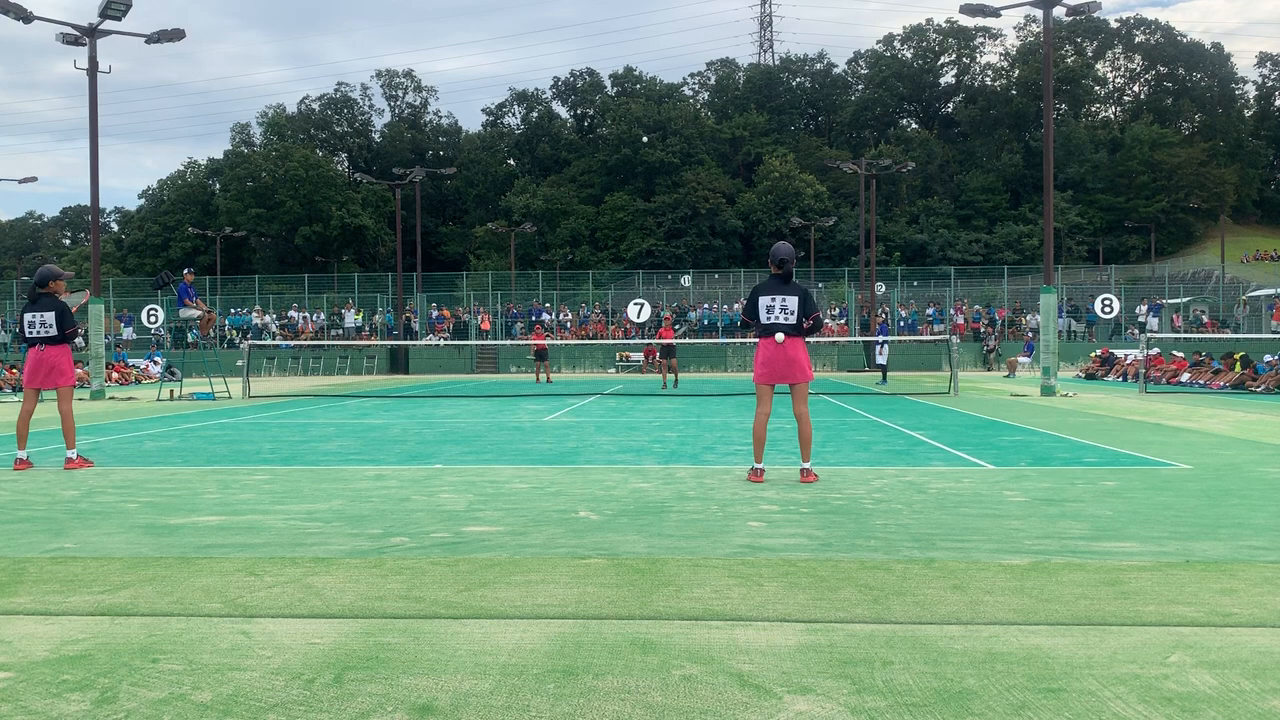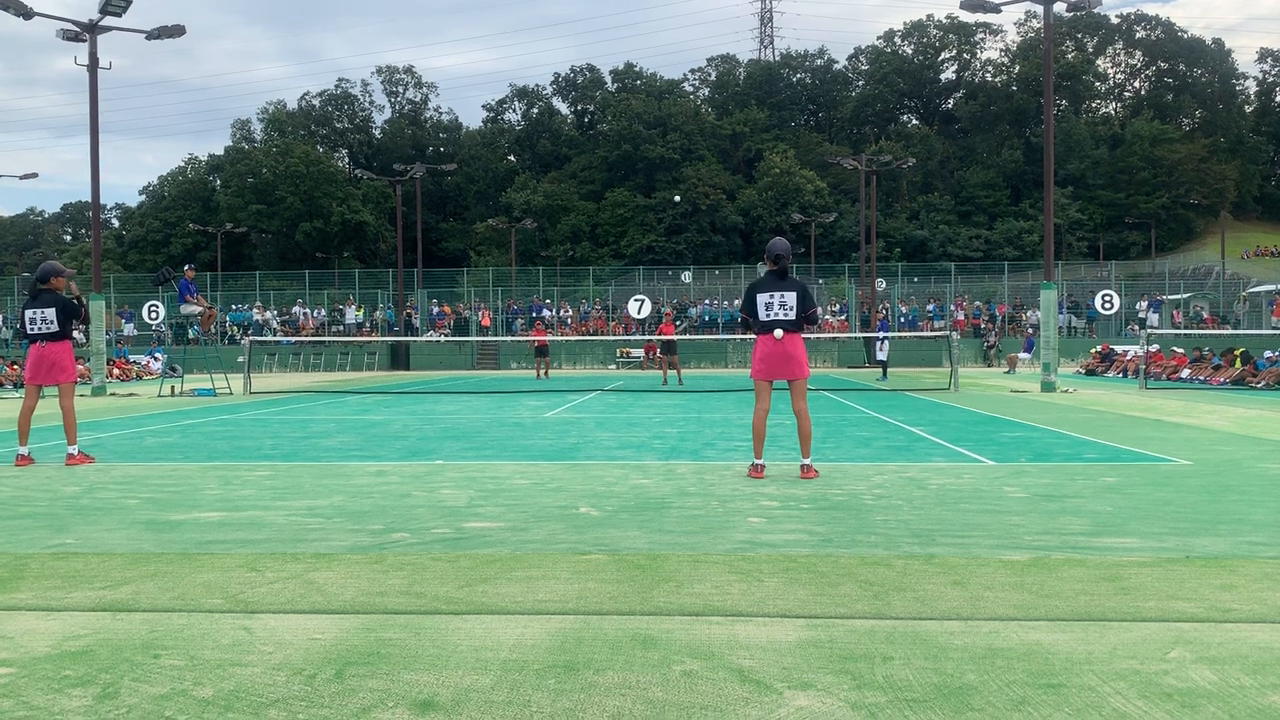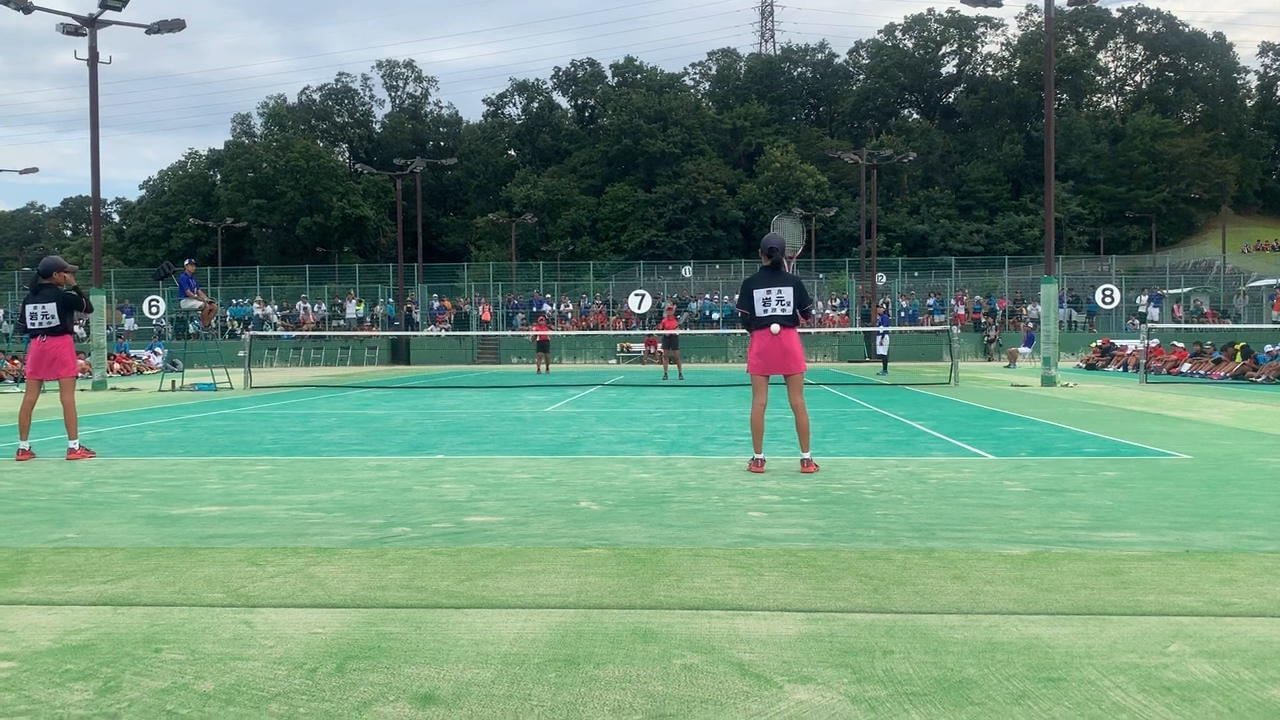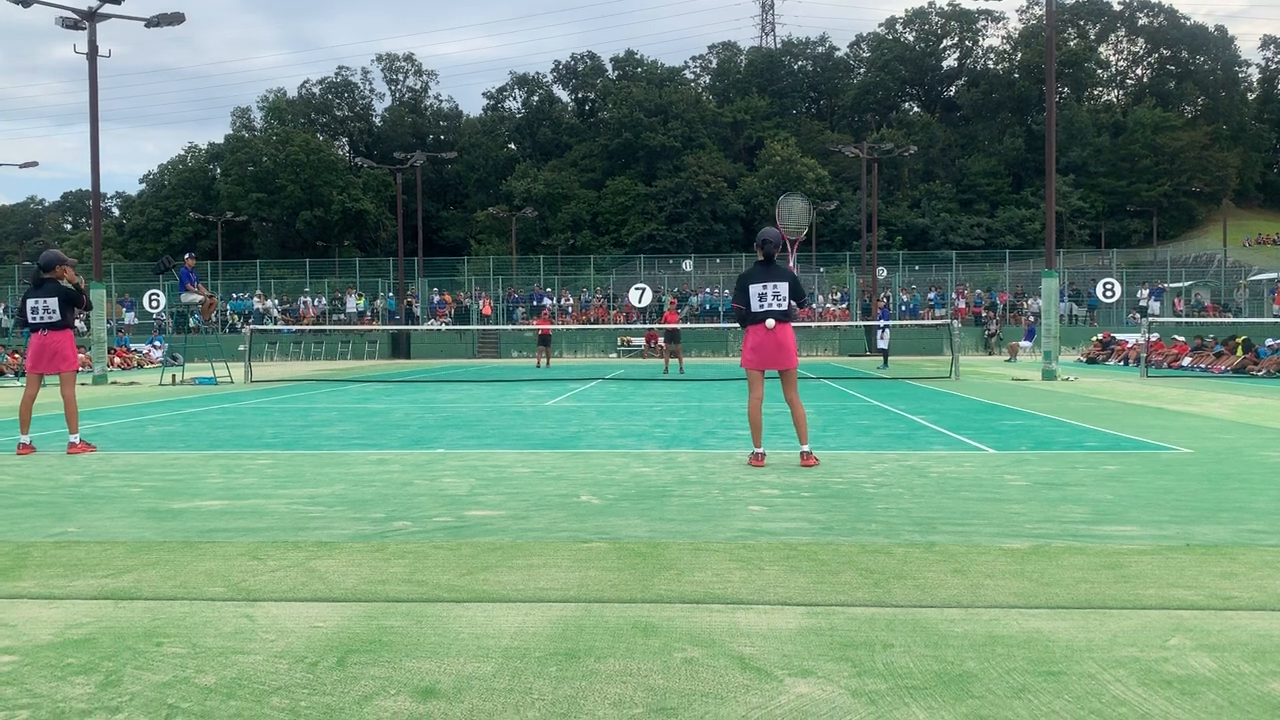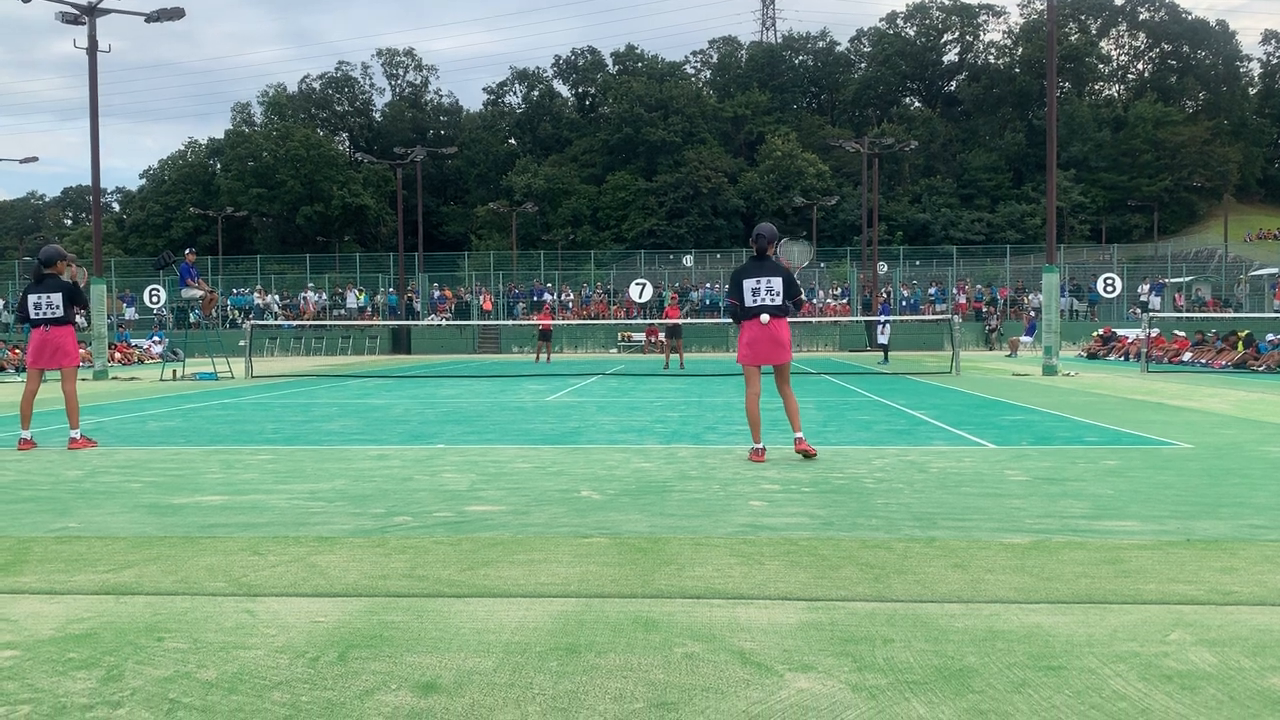
dt=0.2s
person 1, frame 1
left shoulder: (758, 290)
right shoulder: (801, 291)
left elbow: (745, 323)
right elbow: (817, 324)
right wrist: (800, 332)
left hip: (767, 351)
right hip: (794, 350)
left knee: (762, 412)
right knee: (801, 412)
left ankle: (757, 468)
right ankle: (806, 468)
person 1, frame 2
left shoulder: (755, 287)
right shoulder: (798, 286)
left elbow: (745, 323)
right elbow: (813, 320)
left hip: (765, 347)
right hip: (793, 346)
left knee: (761, 408)
right knee: (800, 408)
left ankle: (758, 464)
right ankle: (806, 464)
person 1, frame 3
left shoulder: (750, 283)
right shoulder: (793, 281)
left elbow: (744, 319)
right elbow: (807, 313)
left hip: (761, 343)
right hip: (789, 341)
left knee: (759, 403)
right knee: (798, 403)
left ankle: (758, 459)
right ankle: (806, 459)
person 1, frame 4
left shoulder: (745, 277)
right shoulder: (788, 275)
left elbow: (739, 314)
right elbow: (803, 303)
left hip: (756, 337)
right hip: (783, 336)
left knee: (755, 397)
right knee: (793, 396)
left ankle: (758, 453)
right ankle: (806, 451)
person 1, frame 5
left shoulder: (740, 273)
right shoulder: (782, 271)
left elbow: (733, 309)
right elbow: (798, 305)
left wrist: (740, 323)
left hip: (751, 332)
right hip: (778, 331)
left knee: (753, 392)
right knee: (785, 389)
left ankle: (758, 448)
right ankle: (800, 439)
person 2, frame 1
left shoulder: (27, 307)
right shoulder: (59, 306)
left elbow: (24, 336)
right elbow: (71, 335)
right wrist: (72, 318)
left hip: (34, 354)
right hip: (58, 354)
left knee: (27, 407)
right knee: (65, 407)
left ankle: (21, 457)
right ankle: (71, 457)
person 2, frame 2
left shoulder: (28, 303)
right shoulder: (61, 301)
left elbow: (24, 332)
right elbow: (85, 318)
right wrist: (76, 296)
left hip: (36, 351)
right hip: (59, 351)
left knee: (28, 403)
right knee: (67, 403)
left ankle: (22, 453)
right ankle: (73, 452)
person 2, frame 3
left shoulder: (29, 298)
right shoulder: (62, 296)
left elbow: (24, 327)
right elbow: (88, 308)
right wrist: (74, 286)
left hip: (36, 345)
right hip: (60, 345)
left knee: (29, 398)
right knee: (67, 398)
left ankle: (23, 448)
right ankle: (74, 447)
person 2, frame 4
left shoulder: (30, 293)
right shoulder: (64, 291)
left elbow: (23, 321)
right elbow: (87, 306)
right wrist: (75, 284)
left hip: (37, 340)
right hip: (61, 340)
left knee: (30, 392)
right knee: (68, 392)
left ankle: (24, 442)
right ankle: (74, 441)
person 2, frame 5
left shoulder: (30, 289)
right shoulder: (64, 286)
left elbow: (21, 317)
right elbow: (84, 305)
right wrist: (74, 281)
left hip: (38, 336)
right hip: (62, 335)
left knee: (31, 388)
right knee: (69, 387)
left ankle: (25, 437)
right ankle: (75, 437)
